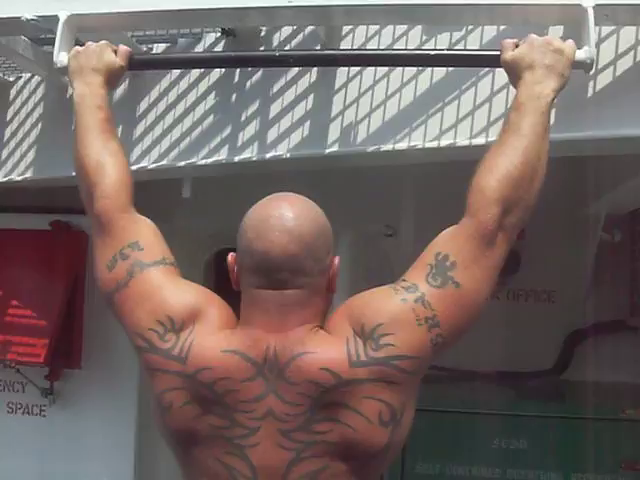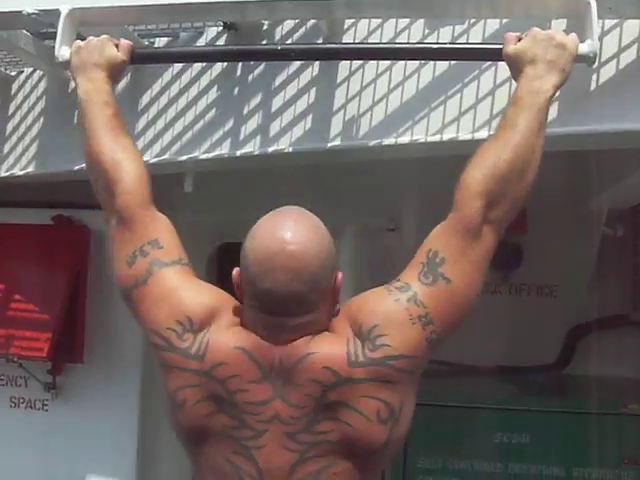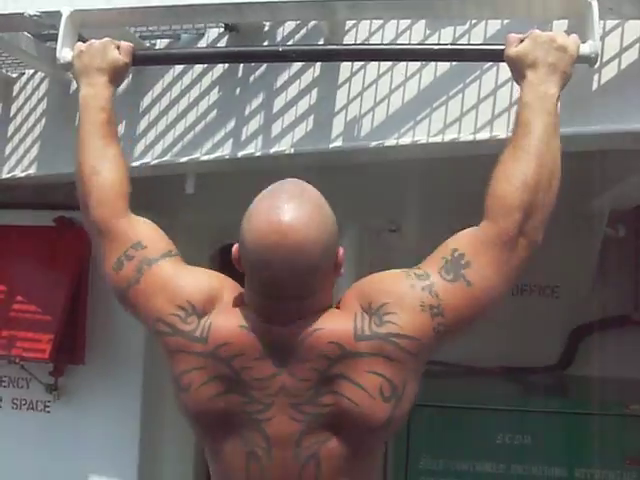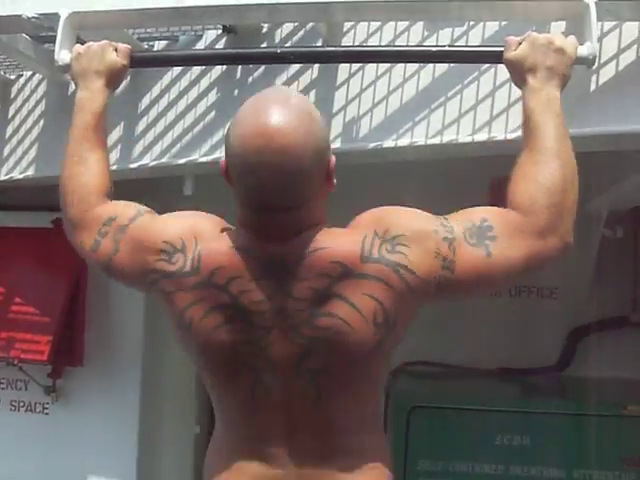
dt=0.2s
person 1, frame 1
left shoulder: (182, 344)
right shoulder: (377, 352)
left elbow: (109, 207)
right elbow: (494, 215)
left wrist: (90, 86)
right wrist: (537, 87)
person 1, frame 2
left shoulder: (195, 343)
right shoulder: (380, 353)
left elbow: (126, 204)
right elbow: (481, 210)
left wrist: (94, 80)
right wrist: (537, 81)
person 1, frame 3
left shoulder: (196, 321)
right shoulder: (387, 325)
left elbow: (105, 215)
right elbow: (514, 221)
left wrist: (95, 86)
right wrist: (540, 84)
person 1, frame 4
left shoulder: (184, 252)
right shoulder: (388, 251)
left elbow: (83, 220)
right elbow: (545, 227)
left wrist: (92, 90)
right wrist: (542, 89)
